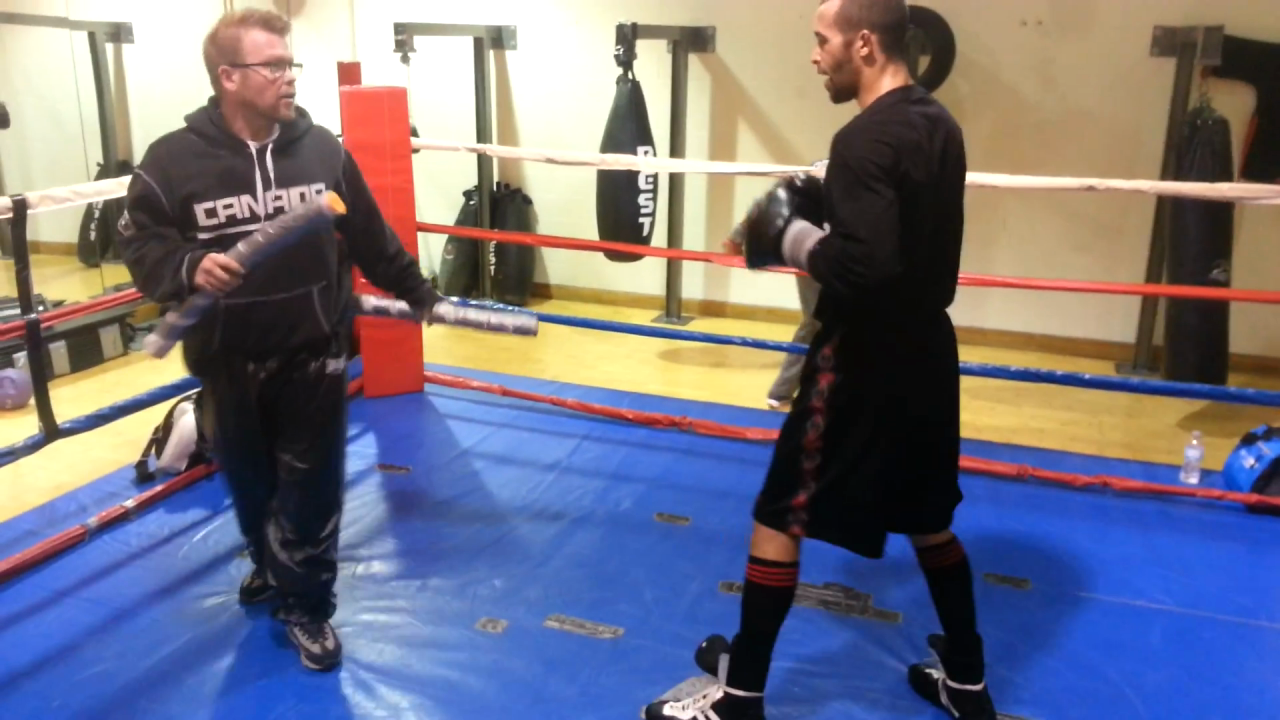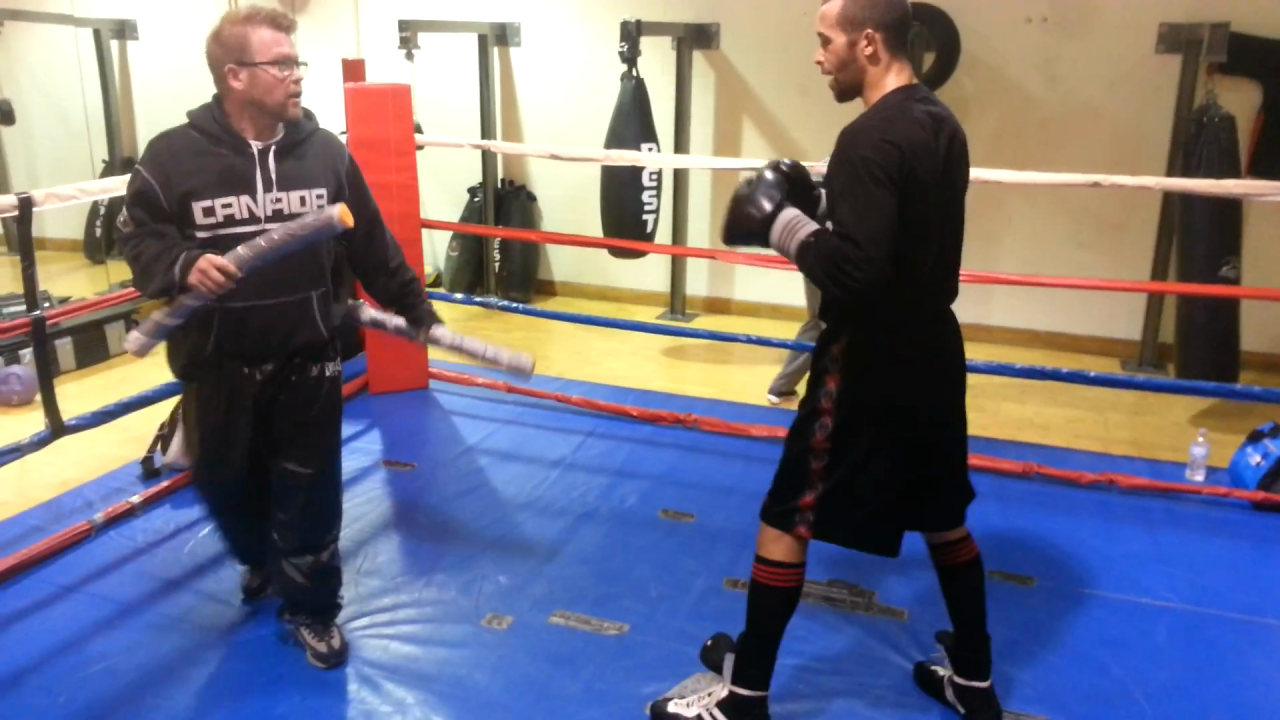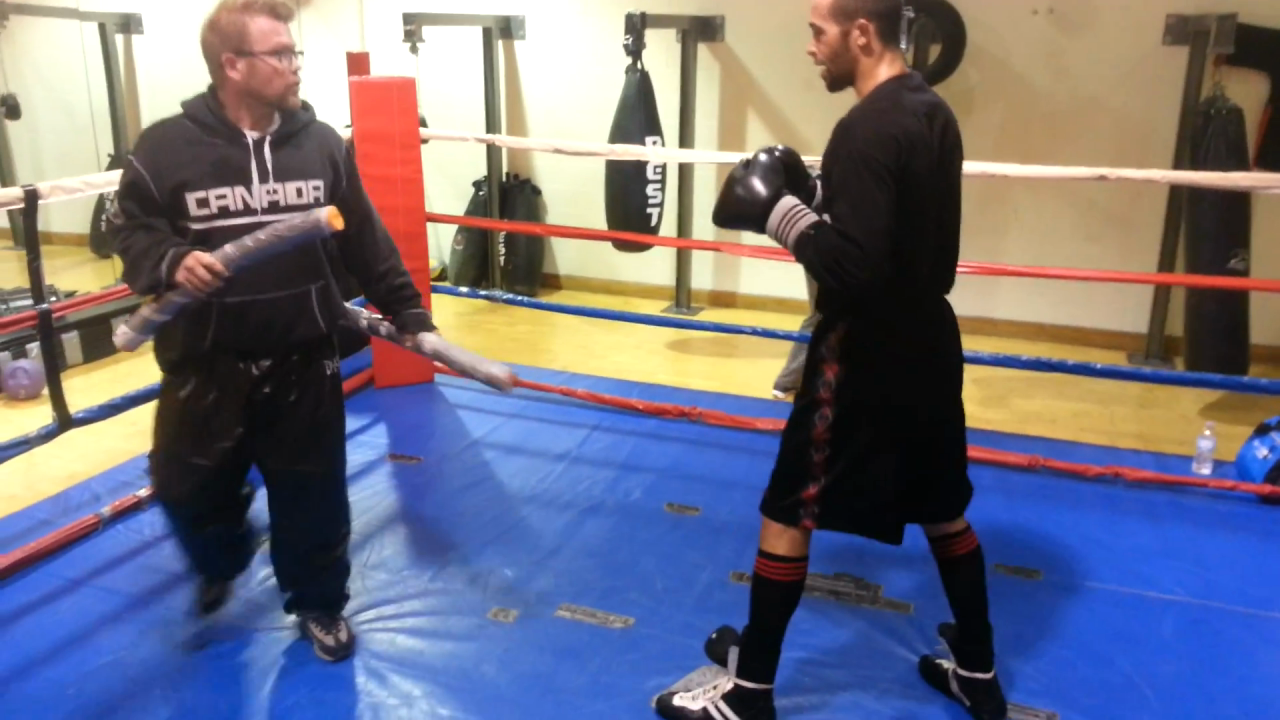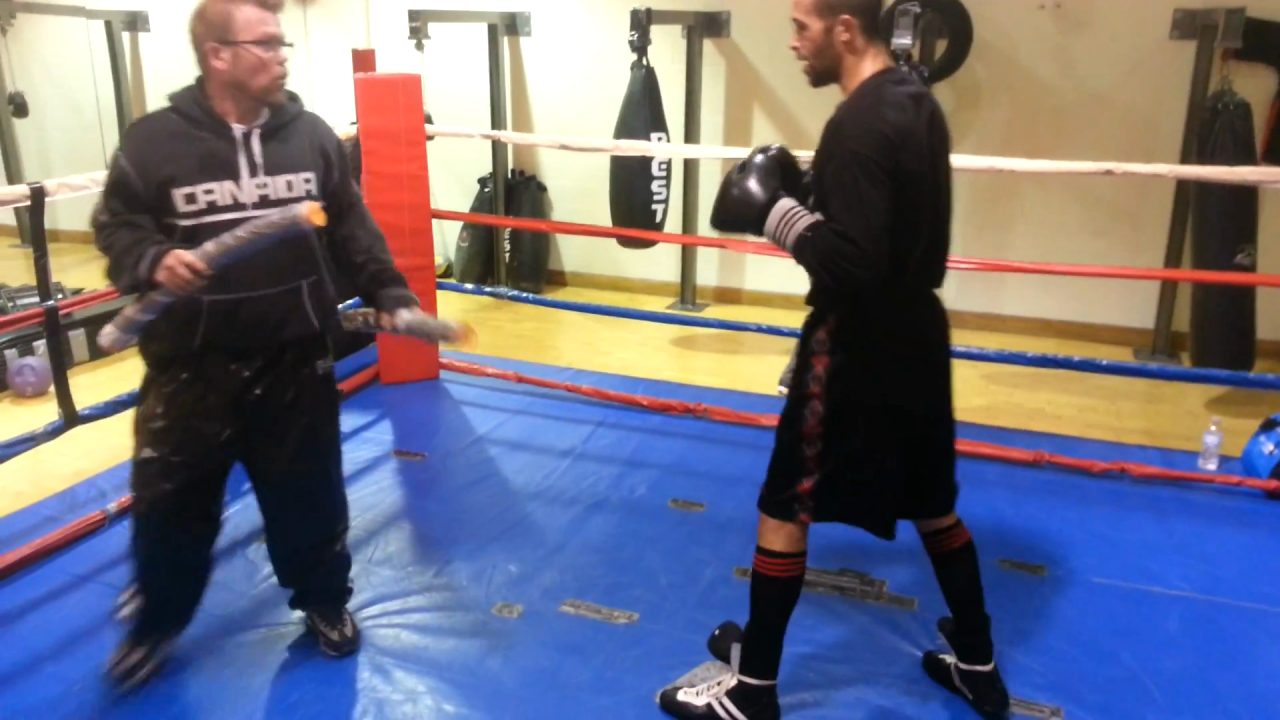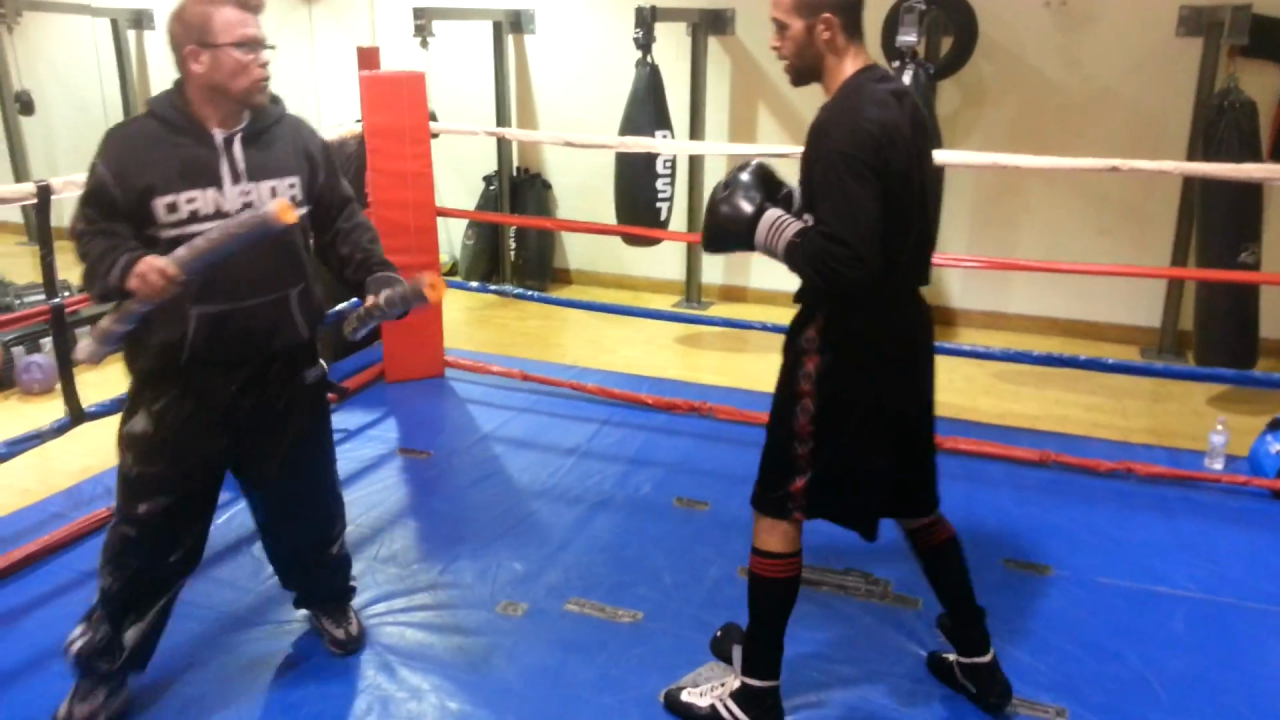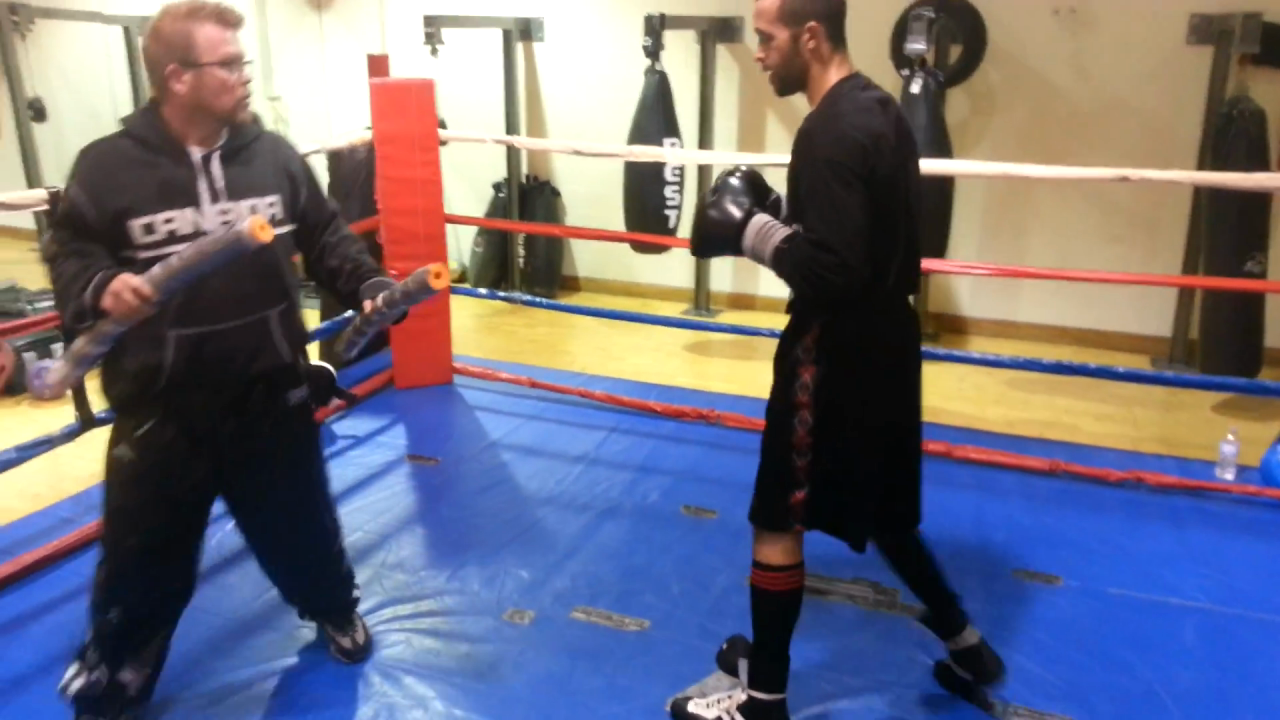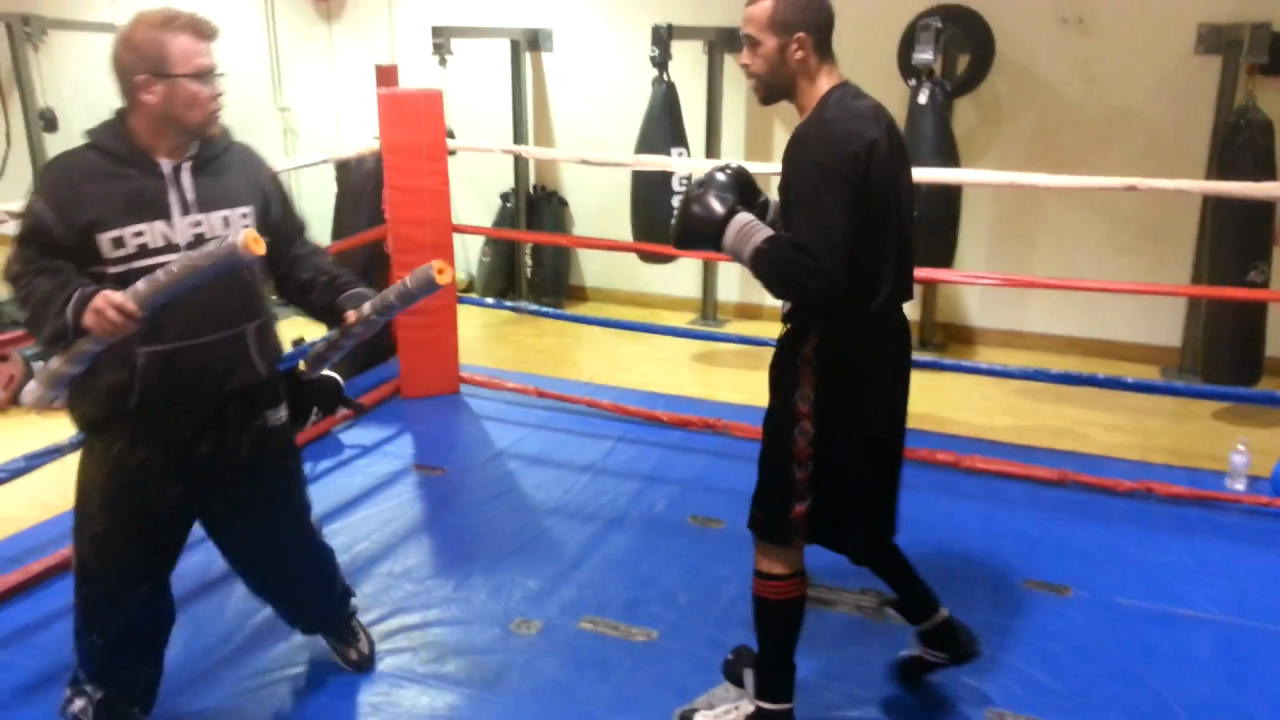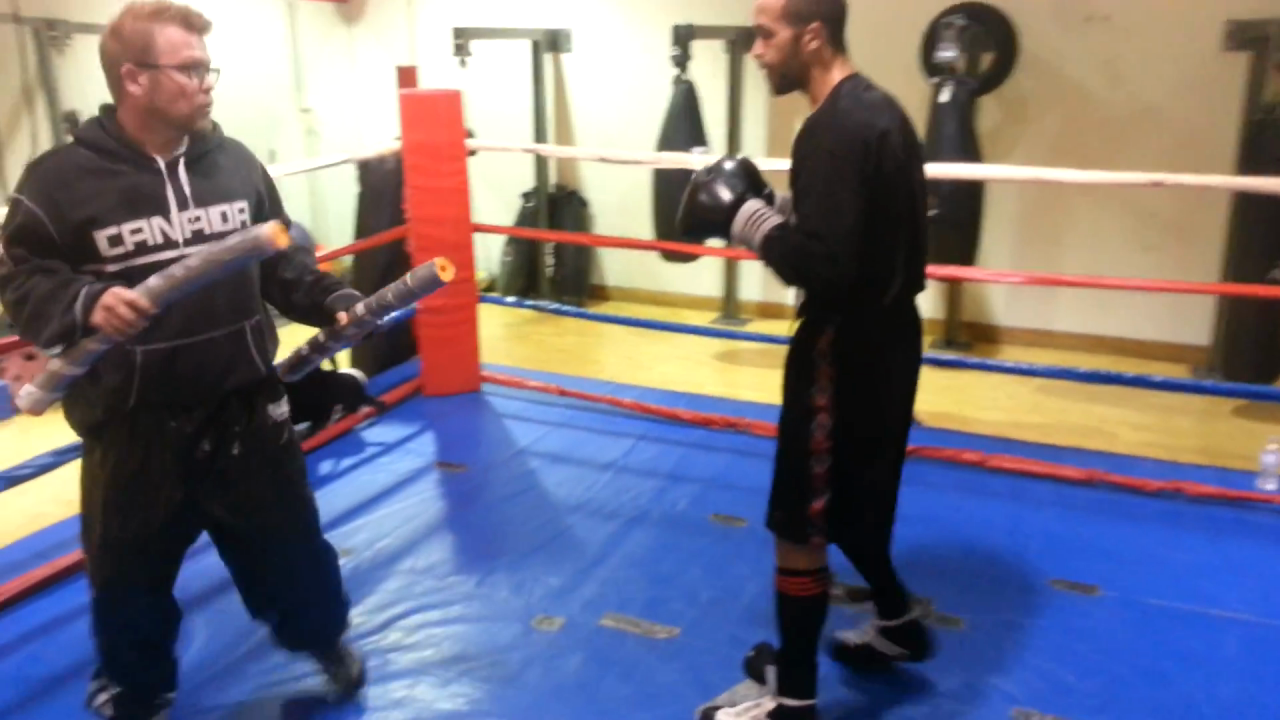
dt=0.1s
person 1, frame 1
left shoulder: (867, 140)
right shoulder: (939, 127)
left elbow: (867, 265)
left wrist: (793, 236)
right wrist: (822, 215)
left hip: (864, 358)
right hip: (927, 351)
left knee: (779, 519)
right knee: (927, 519)
person 1, frame 2
left shoulder: (872, 139)
right shoulder: (939, 124)
left elbow: (854, 272)
left wrist: (783, 223)
right wrist: (809, 211)
left hip: (870, 359)
right hip: (931, 348)
left knee: (785, 518)
right knee: (943, 517)
person 1, frame 3
left shoulder: (868, 131)
right shoulder: (931, 112)
left elbow: (852, 266)
left wrist: (779, 211)
right wrist: (804, 205)
left hip: (867, 350)
right hip: (927, 339)
left knee: (787, 512)
right knee: (941, 510)
person 1, frame 4
left shoulder: (860, 125)
right shoulder: (916, 105)
left elbow: (854, 264)
left wrist: (775, 214)
right wrist: (807, 201)
left hip: (858, 342)
right hip: (913, 331)
left knee: (783, 506)
right knee: (930, 504)
person 1, frame 5
left shoulder: (846, 123)
right shoulder: (896, 102)
left elbow: (846, 264)
left wrist: (764, 224)
right wrist: (793, 209)
left hip: (844, 340)
right hip: (897, 328)
left knee: (778, 507)
right knee: (912, 500)
right ankle: (977, 659)
person 1, frame 6
left shoulder: (831, 133)
right shoulder: (877, 109)
left elbow: (831, 273)
left wrist: (752, 228)
right wrist: (777, 218)
left hip: (837, 347)
right hip: (884, 336)
left knee: (776, 520)
right knee: (876, 505)
right ankle: (965, 643)
person 1, frame 7
left shoulder: (823, 141)
right shoulder: (866, 118)
left elbow: (811, 278)
left wrist: (733, 227)
right wrist: (766, 218)
left hip: (833, 357)
right hip: (875, 344)
left knee: (778, 532)
right knee: (849, 511)
right ankle: (936, 628)
person 1, frame 8
left shoulder: (837, 129)
right shoulder: (875, 110)
left elbow: (823, 264)
left wrist: (744, 217)
right wrist: (763, 211)
left hip: (847, 345)
right hip: (880, 334)
left knee: (799, 522)
right knee: (840, 500)
right ankle: (898, 620)
person 2, frame 1
left shoulder: (322, 148)
right shoulder: (173, 159)
left elbow: (371, 236)
right elbow: (141, 244)
left wrist: (418, 293)
right wrist: (189, 270)
left hip: (312, 354)
right hip: (228, 360)
left knee: (308, 485)
right knee: (250, 477)
left ankle: (304, 607)
right ankle: (271, 561)
person 2, frame 2
left shoulder: (324, 151)
right shoulder: (173, 155)
left elbow: (370, 243)
right elbow: (139, 239)
left wrist: (415, 307)
right wrist: (184, 266)
left hip: (305, 361)
right hip: (214, 365)
left knee: (308, 488)
right knee: (224, 484)
left ankle: (311, 608)
right ankle: (266, 558)
person 2, frame 3
left shoulder: (320, 142)
right shoulder: (166, 146)
left elbow: (364, 240)
right elbow: (130, 232)
left wrist: (407, 308)
right wrist: (172, 263)
left hip: (303, 358)
right hip: (206, 363)
left knee: (311, 489)
right knee: (187, 486)
left ankle: (318, 603)
right ankle: (222, 565)
person 2, frame 4
left shoulder: (311, 136)
right shoulder: (153, 141)
left elbow: (350, 228)
right elbow: (117, 228)
left wrist: (390, 294)
right wrist: (153, 262)
left hip: (296, 358)
right hip: (191, 365)
left knee: (307, 494)
right knee: (170, 507)
left ankle: (323, 600)
right ankle: (153, 623)
person 2, frame 5
left shoulder: (295, 139)
right shoulder: (132, 148)
left elbow: (341, 222)
right elbow: (95, 235)
left wrist: (377, 277)
right wrist: (126, 268)
left hip: (281, 366)
right hip: (176, 375)
left knee: (303, 501)
right knee: (150, 522)
left ankle: (328, 599)
person 2, frame 6
left shoulder: (273, 156)
right shoulder: (107, 166)
left elbow: (327, 241)
right elbow: (67, 255)
left wrist: (368, 287)
right wrist: (101, 289)
left hip: (269, 392)
right hip: (160, 406)
left knee: (299, 520)
right knee: (138, 555)
left ankle: (335, 613)
person 2, frame 7
left shoulder: (243, 168)
right shoulder: (73, 180)
left elbow: (294, 257)
left wrist: (345, 299)
right wrist: (78, 308)
left hip: (245, 410)
right hip: (131, 426)
left knee: (282, 540)
right knee: (116, 578)
left ankle: (334, 619)
person 2, frame 8
left shoulder: (234, 163)
right shoulder: (61, 177)
left elbow: (281, 262)
left wrist: (333, 301)
right wrist: (87, 303)
left hip: (244, 406)
right hip: (133, 424)
left knee: (285, 541)
right knee: (131, 576)
left ankle: (321, 637)
